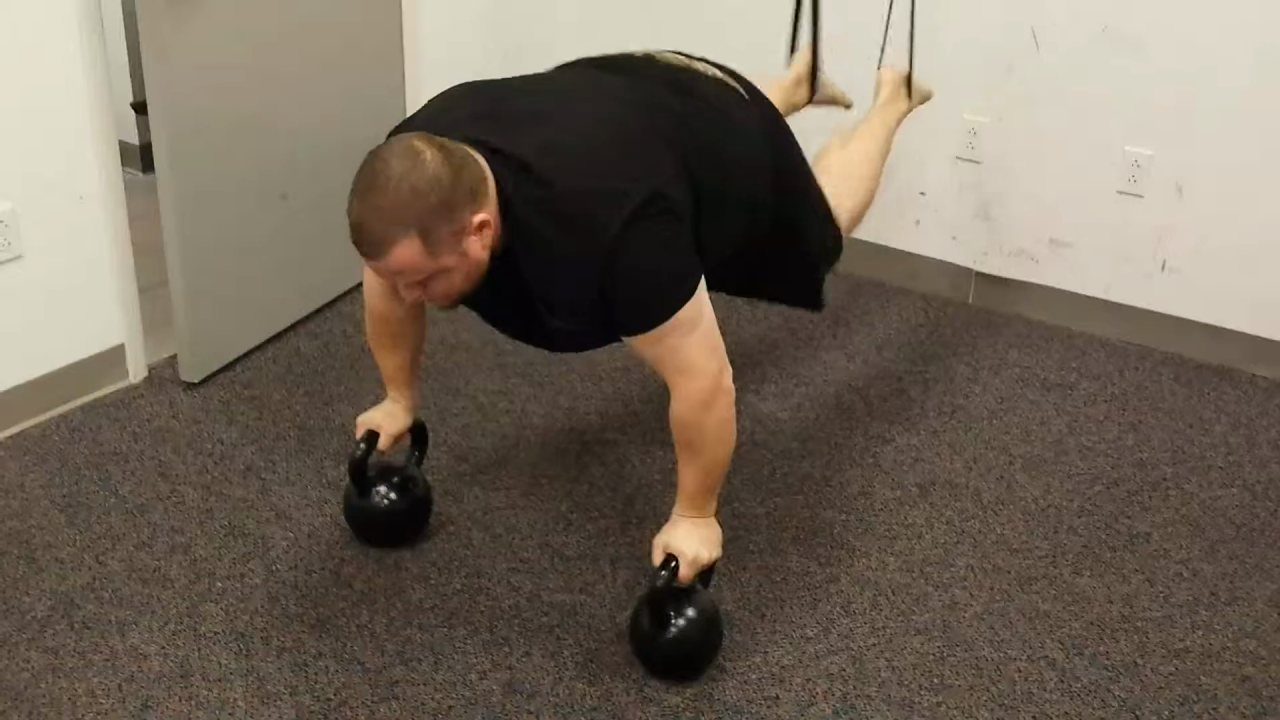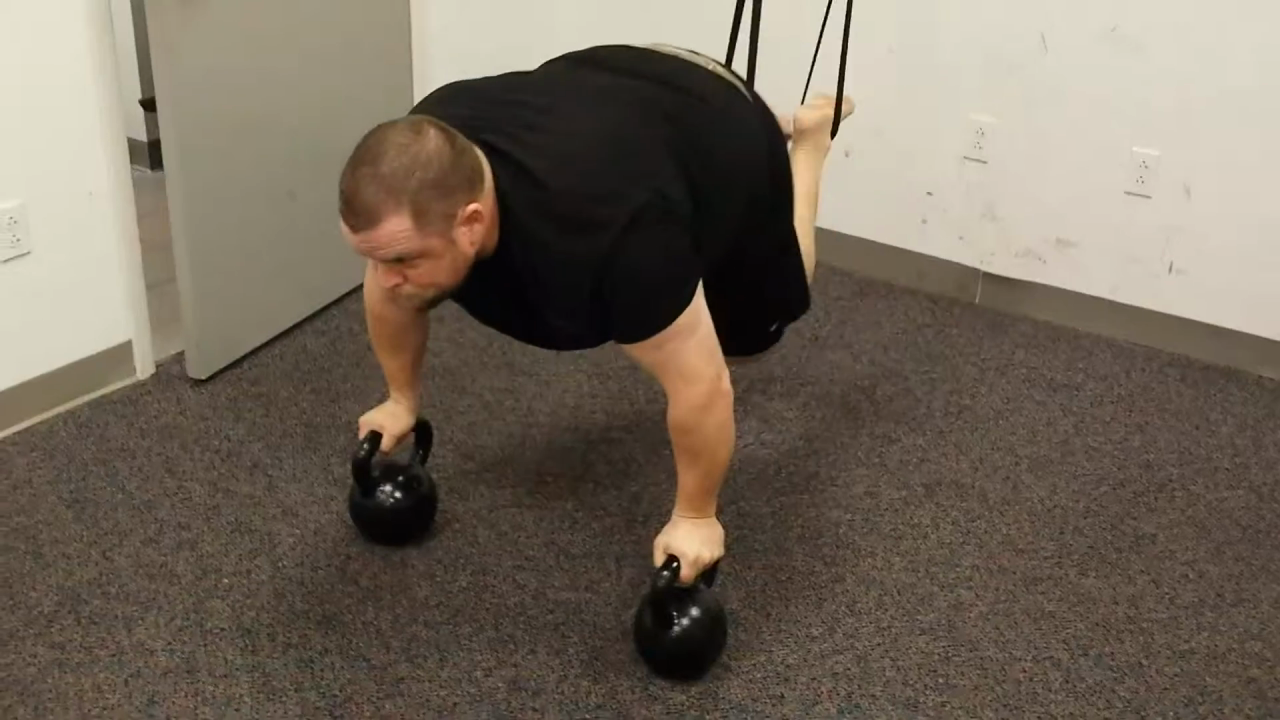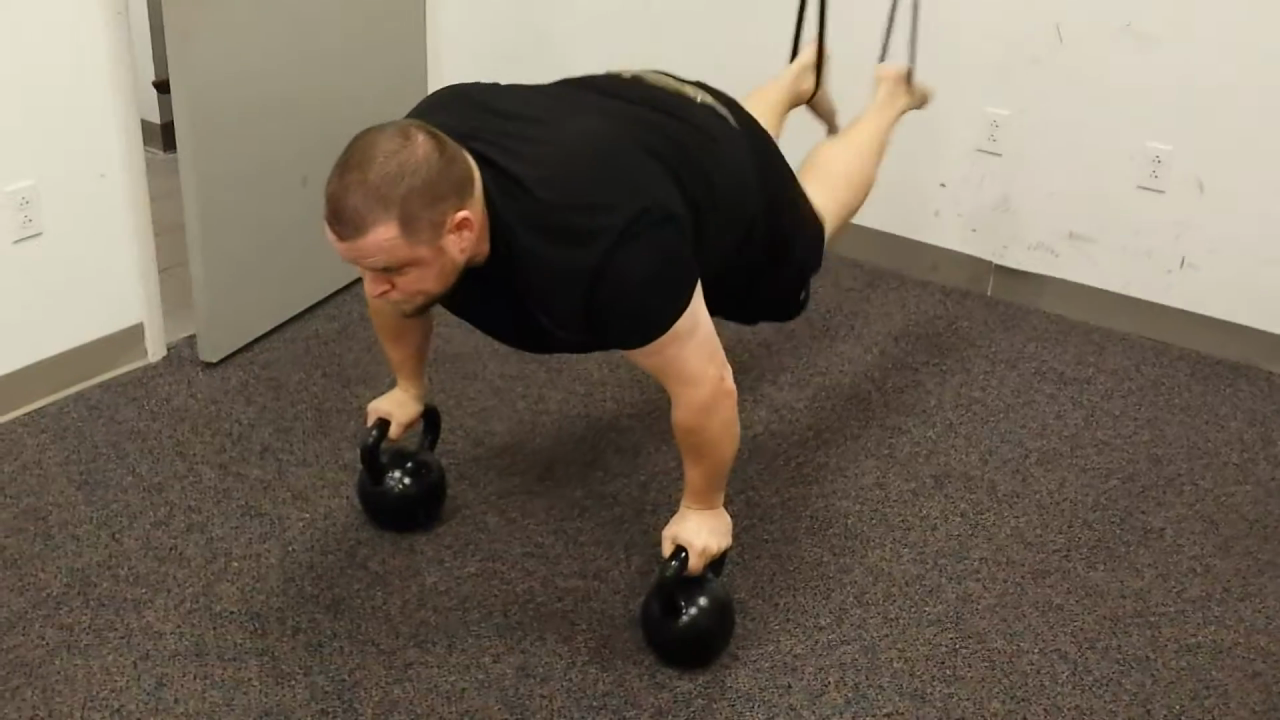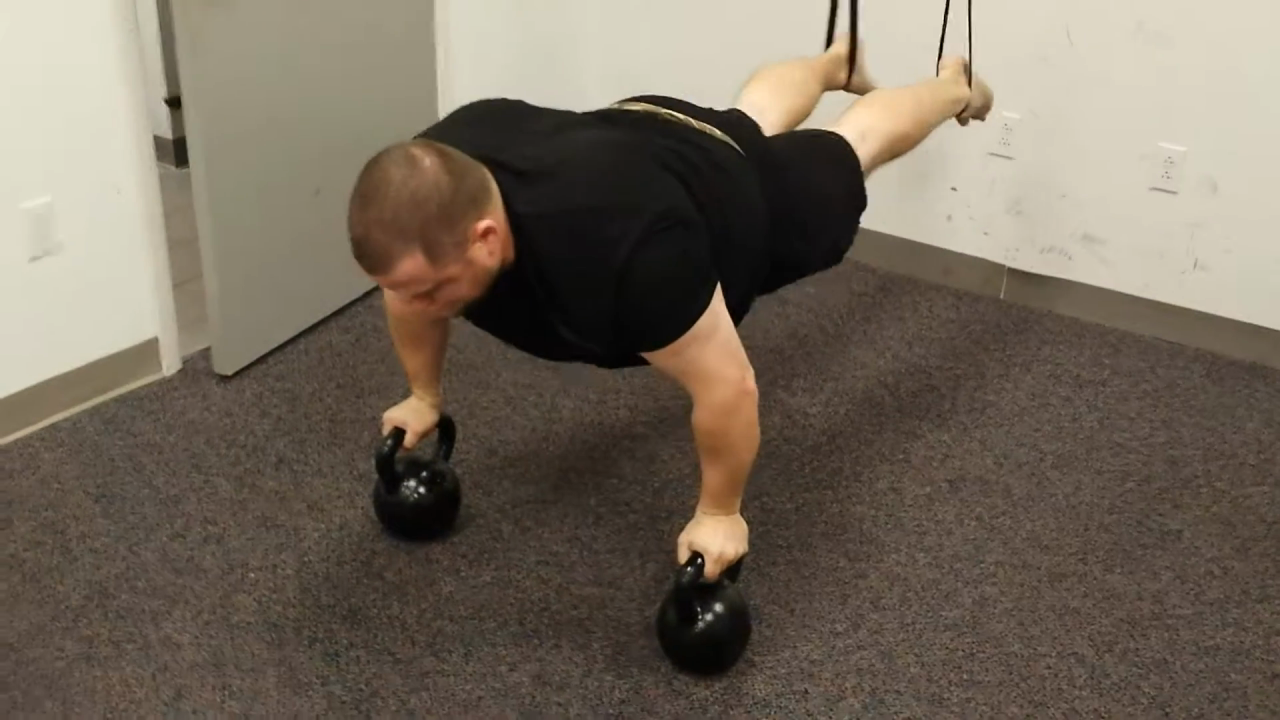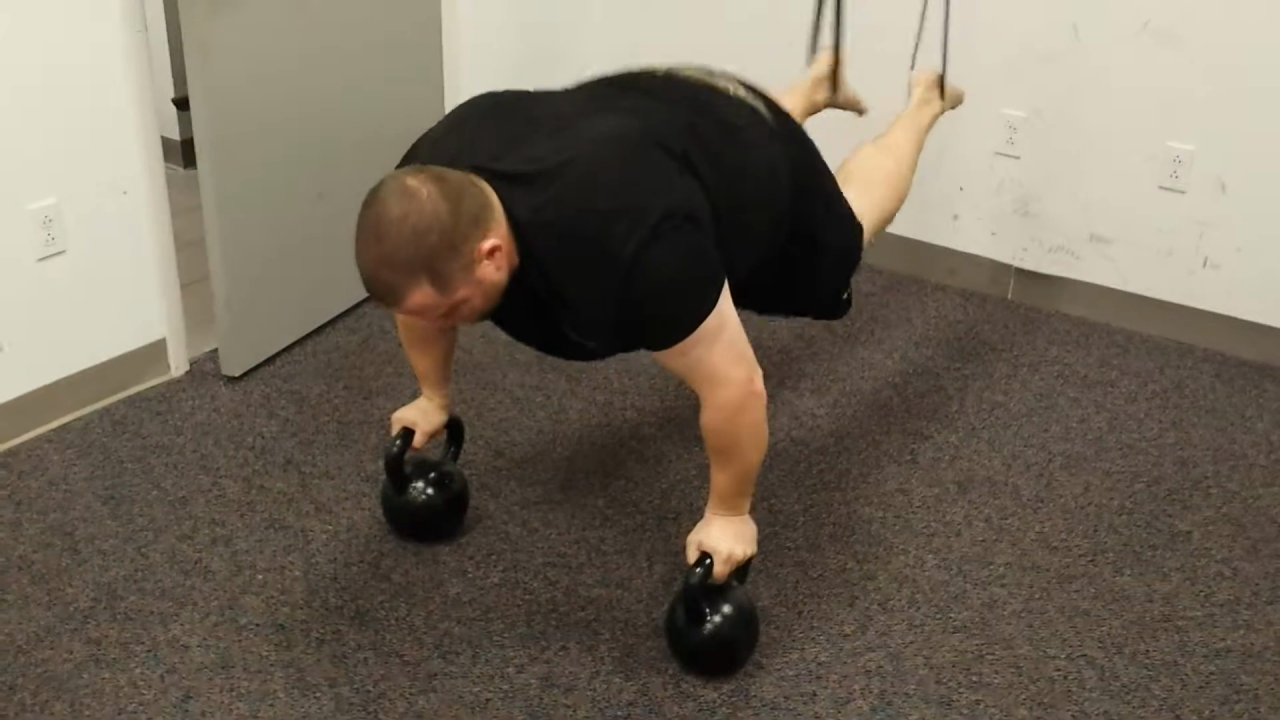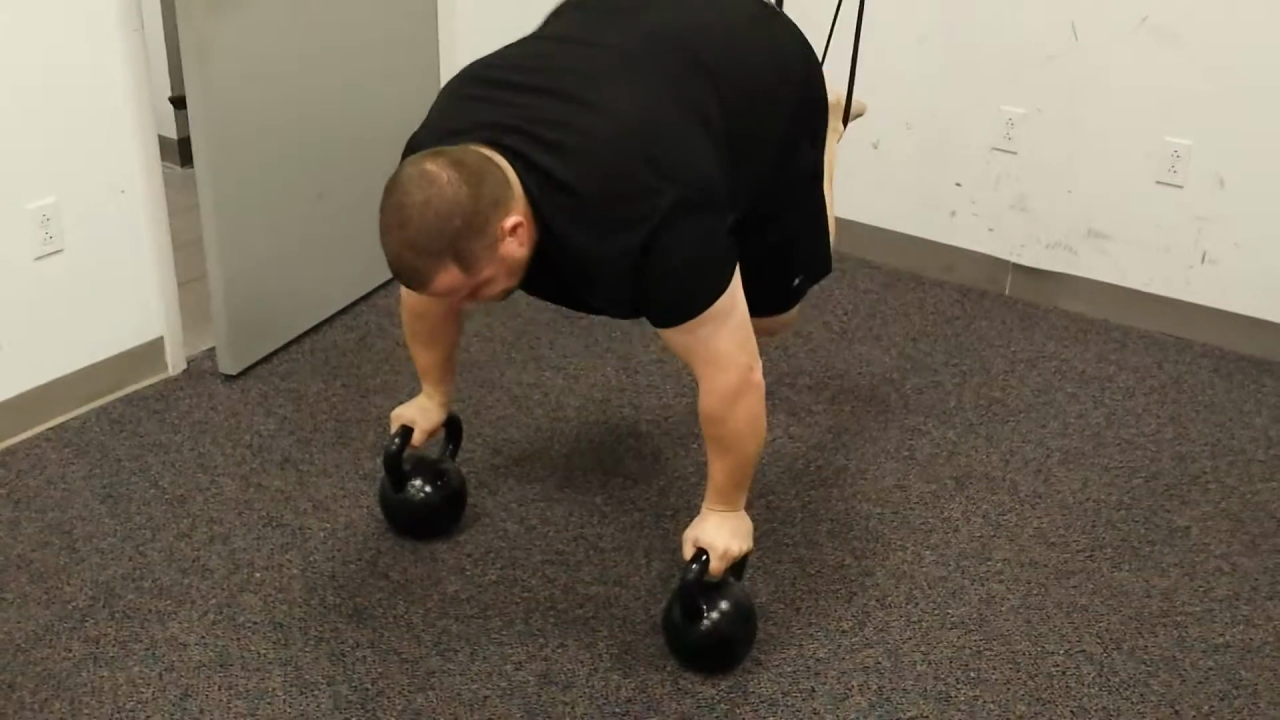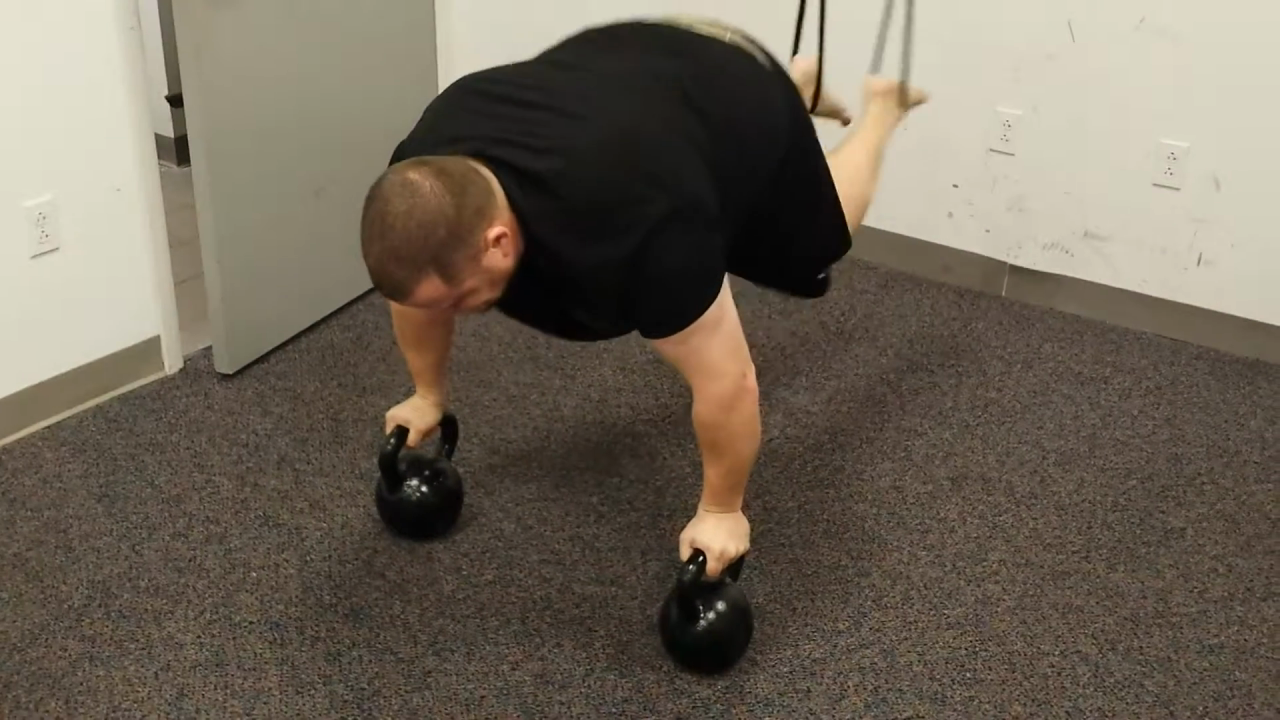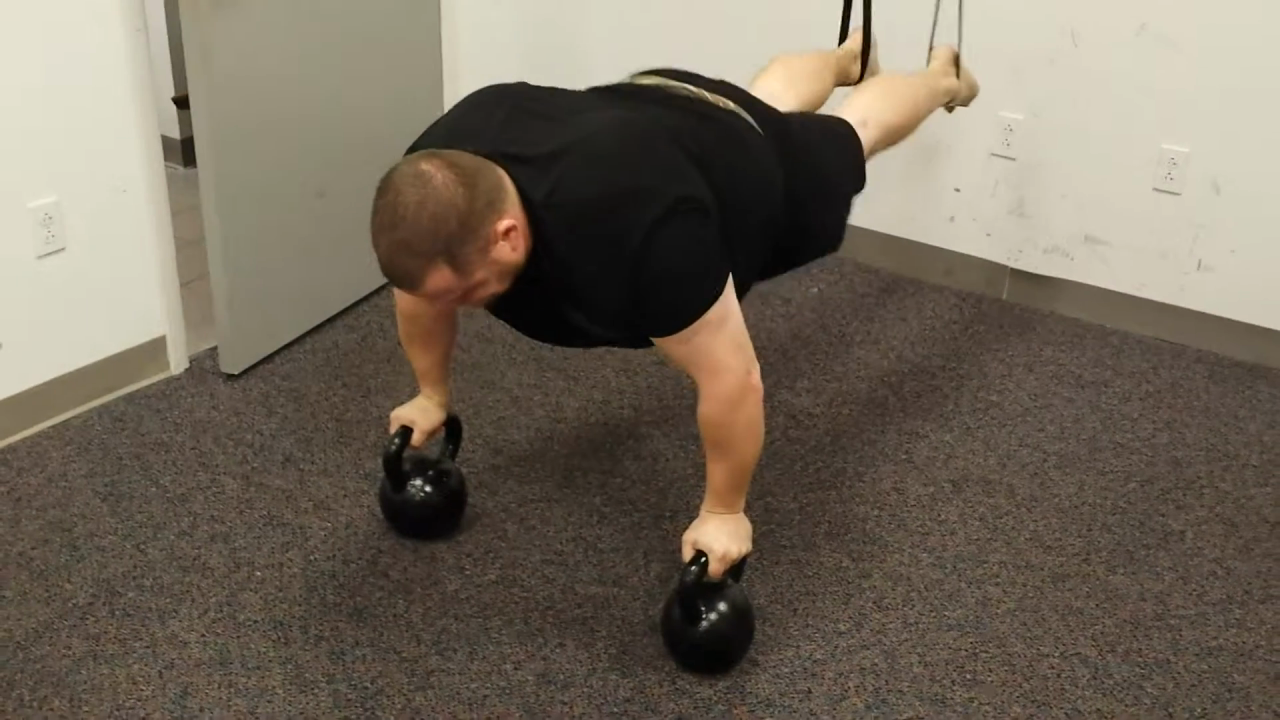
dt=0.4s
person 1, frame 1
left shoulder: (604, 231)
right shoulder: (417, 164)
left elbow: (704, 382)
right elbow: (386, 285)
left wrist: (695, 517)
right wrist: (398, 400)
left hip: (736, 149)
right hip: (633, 105)
left knee: (817, 241)
left ankle: (892, 100)
right ankle: (794, 85)
person 1, frame 2
left shoulder: (602, 234)
right shoulder: (411, 182)
left elbow: (701, 386)
right elbow: (389, 287)
left wrist: (695, 519)
right wrist: (402, 399)
left hip: (732, 146)
left knee: (749, 334)
left ankle: (810, 138)
right ankle: (744, 108)
person 1, frame 3
left shoulder: (593, 245)
right shoulder: (415, 166)
left elbow: (706, 386)
right elbow: (393, 287)
left wrist: (703, 509)
right wrist: (409, 388)
left hip: (723, 169)
left knee: (805, 226)
left ankle: (888, 97)
right ankle: (798, 79)
person 1, frame 4
left shoulder: (619, 248)
right shoulder: (428, 191)
left elbow: (728, 388)
right elbow: (410, 291)
left wrist: (719, 514)
right wrist: (423, 397)
left hip: (746, 199)
right hip: (645, 133)
left knee: (856, 140)
right knee: (755, 116)
left ankle: (952, 88)
right ankle: (834, 62)
person 1, frame 5
left shoulder: (623, 249)
right shoulder: (430, 184)
left elbow: (735, 387)
right elbow: (420, 294)
left wrist: (729, 515)
right wrist: (433, 397)
left hip: (753, 167)
right hip: (655, 114)
left knee: (843, 223)
left ankle: (924, 104)
right ankle: (816, 85)
person 1, frame 6
left shoulder: (637, 219)
right shoulder: (440, 158)
left elbow: (734, 374)
right elbow: (426, 281)
left wrist: (725, 511)
right wrist: (433, 395)
left knee: (769, 311)
left ankle: (826, 120)
person 1, frame 7
left shoulder: (625, 229)
right shoulder: (426, 169)
left elbow: (727, 381)
right elbow: (417, 288)
left wrist: (721, 513)
right wrist: (428, 396)
left hip: (743, 96)
left knee: (804, 262)
left ankle: (880, 108)
right ankle: (801, 84)
person 1, frame 8
left shoulder: (632, 229)
right shoulder: (438, 172)
left elbow: (733, 380)
right elbow: (421, 289)
left wrist: (723, 513)
right wrist: (432, 396)
left hip: (755, 173)
left knee: (851, 131)
right knee: (771, 99)
left ankle: (942, 80)
right ankle: (849, 56)
